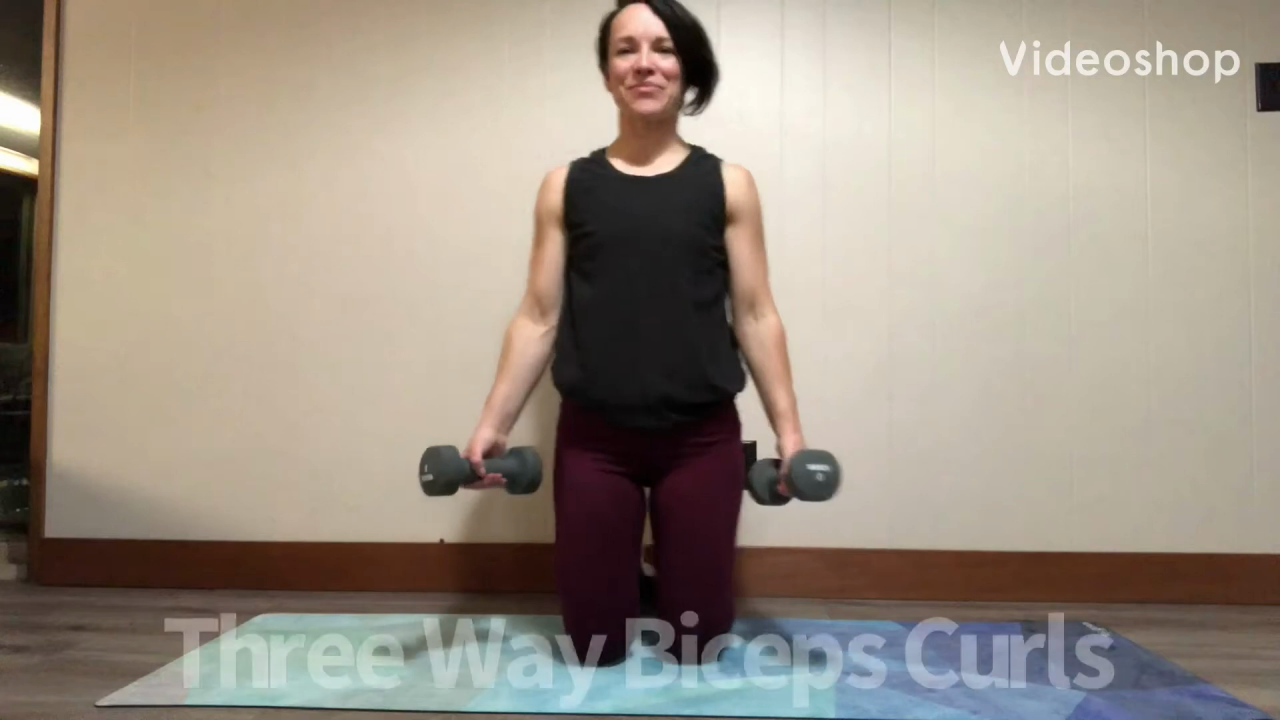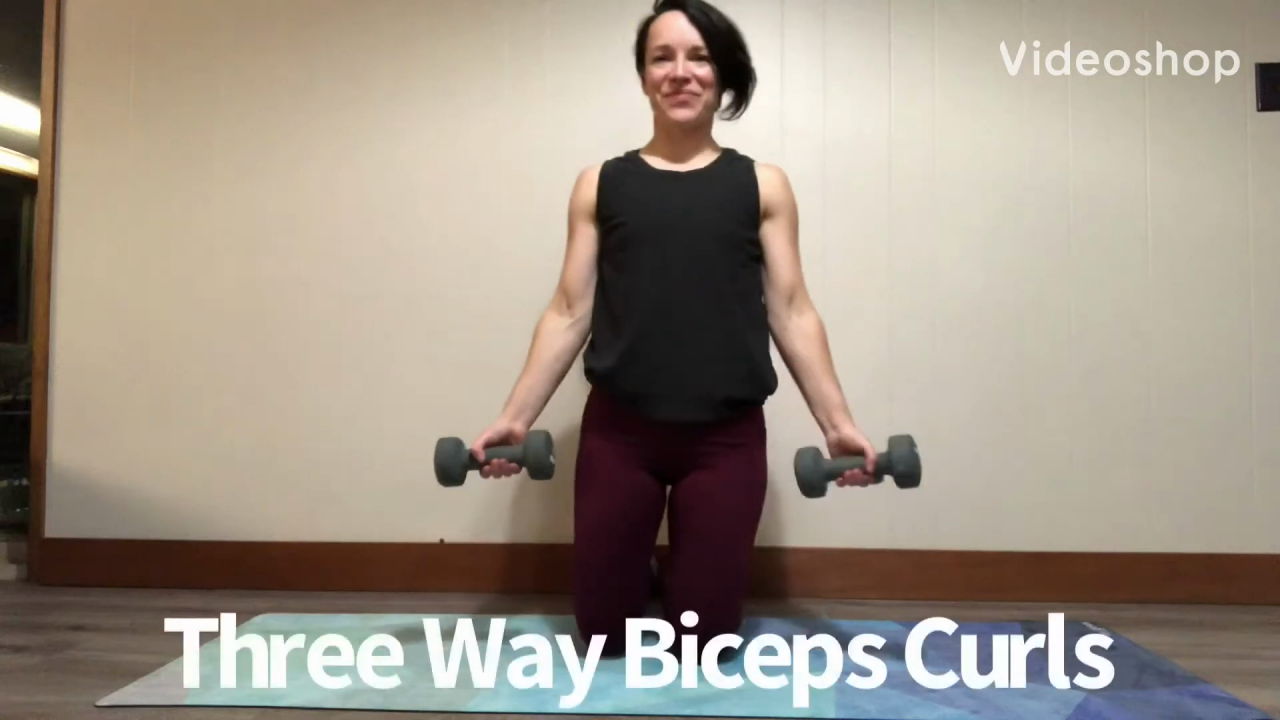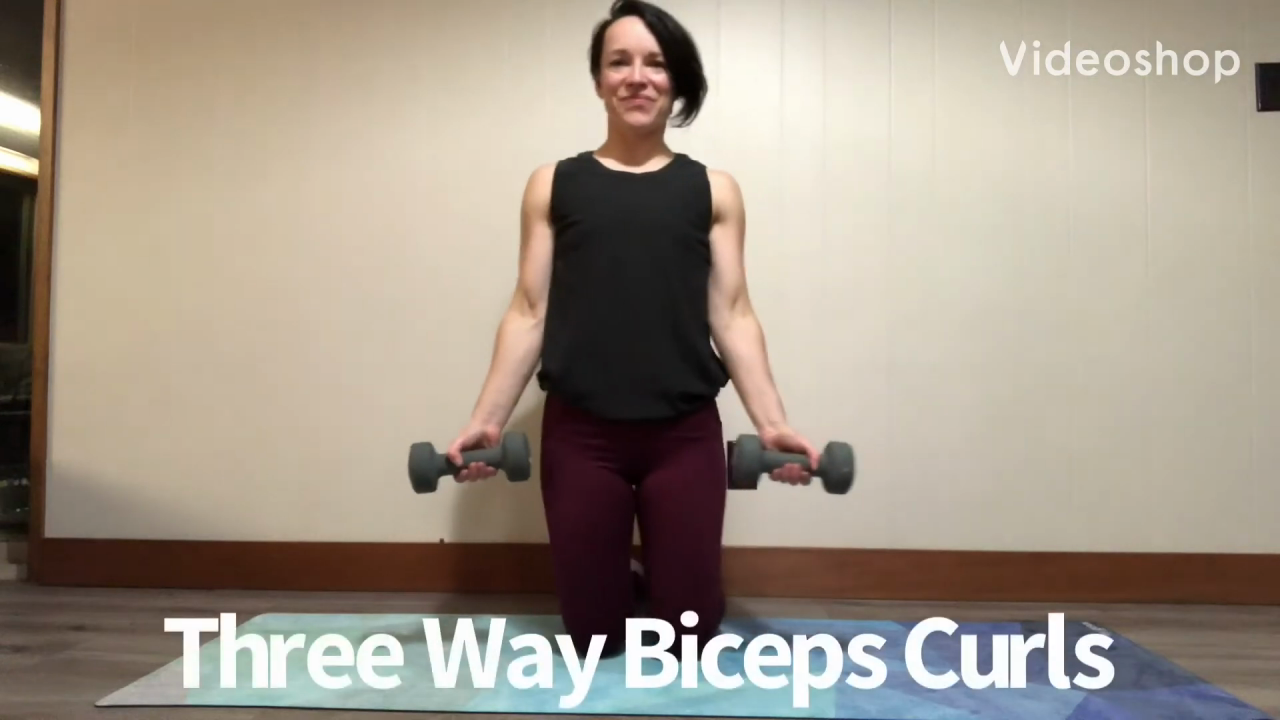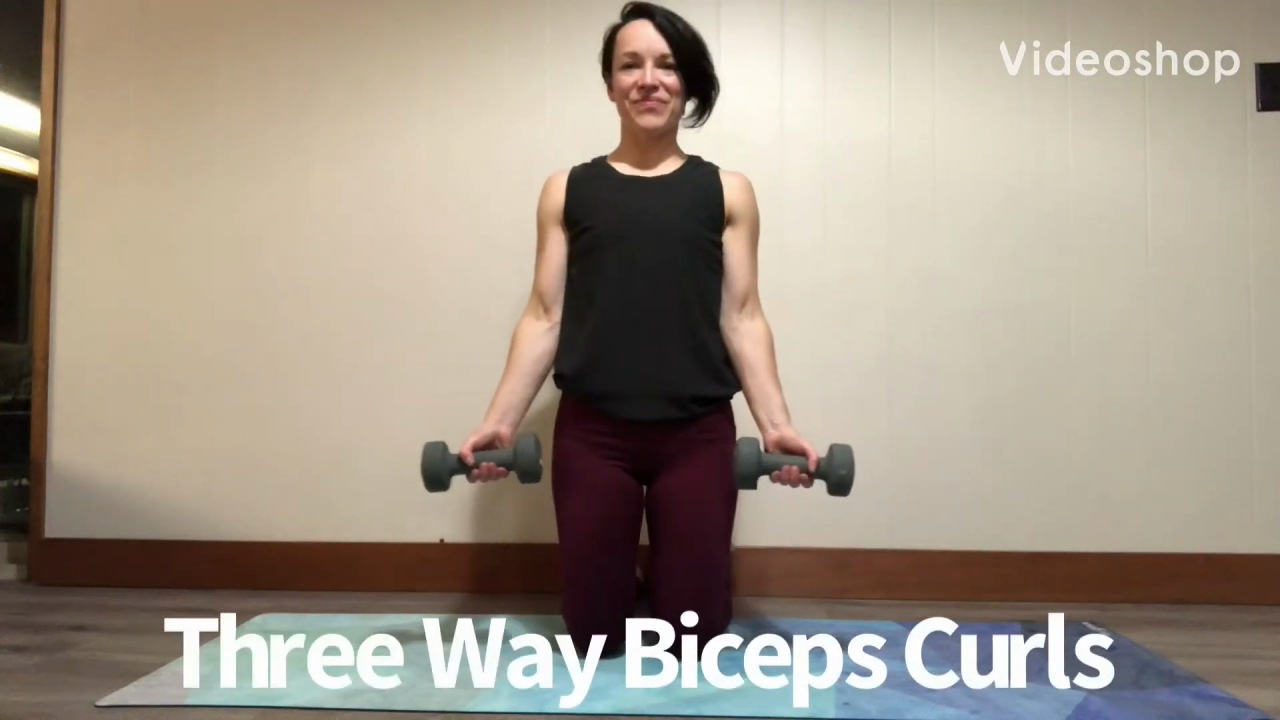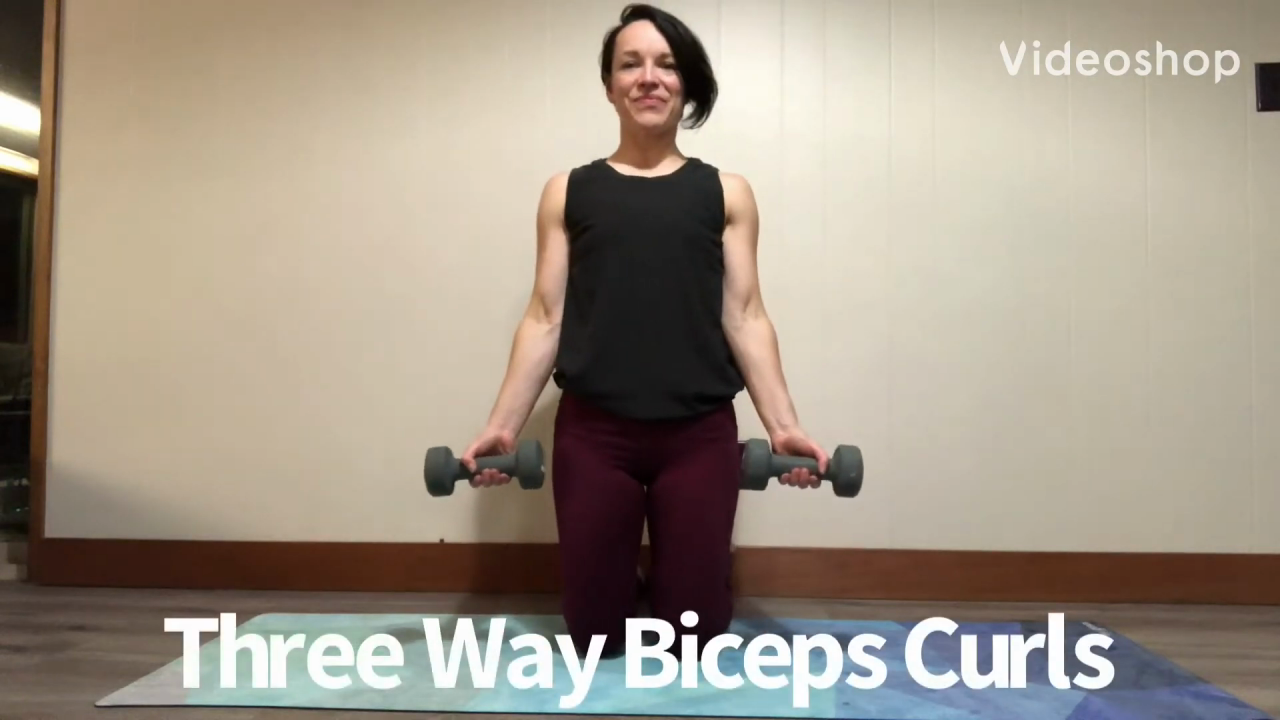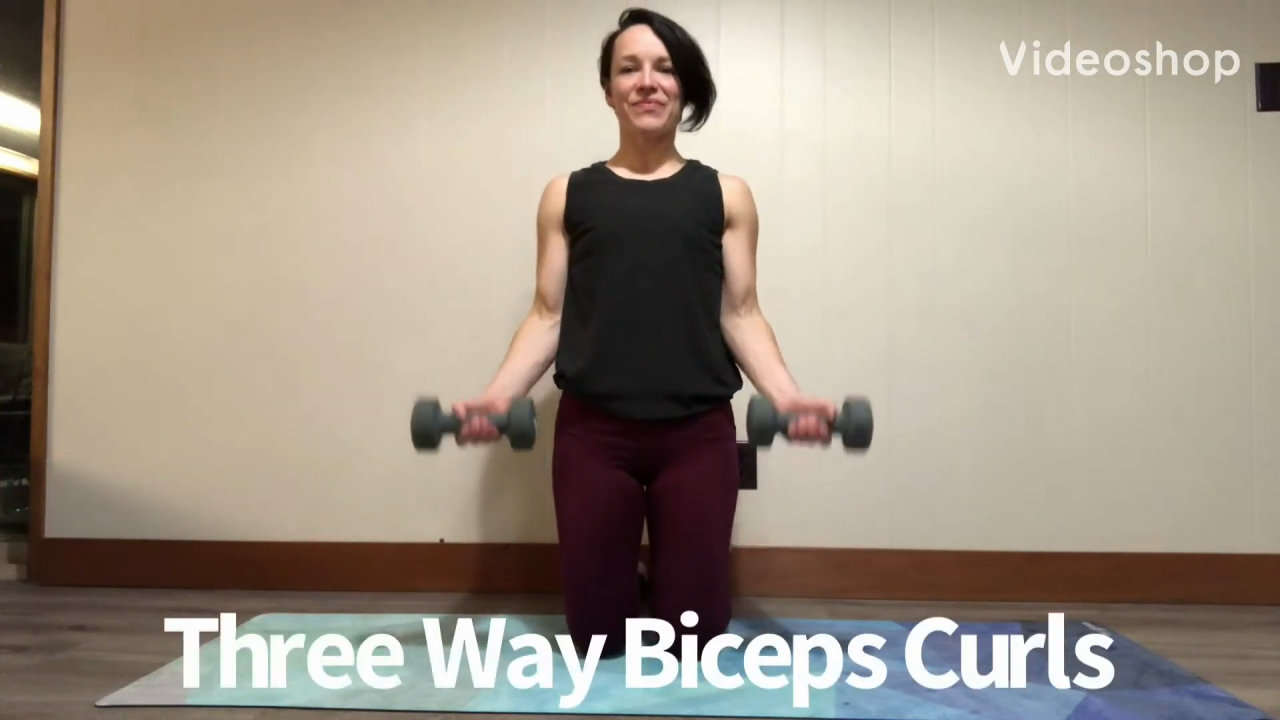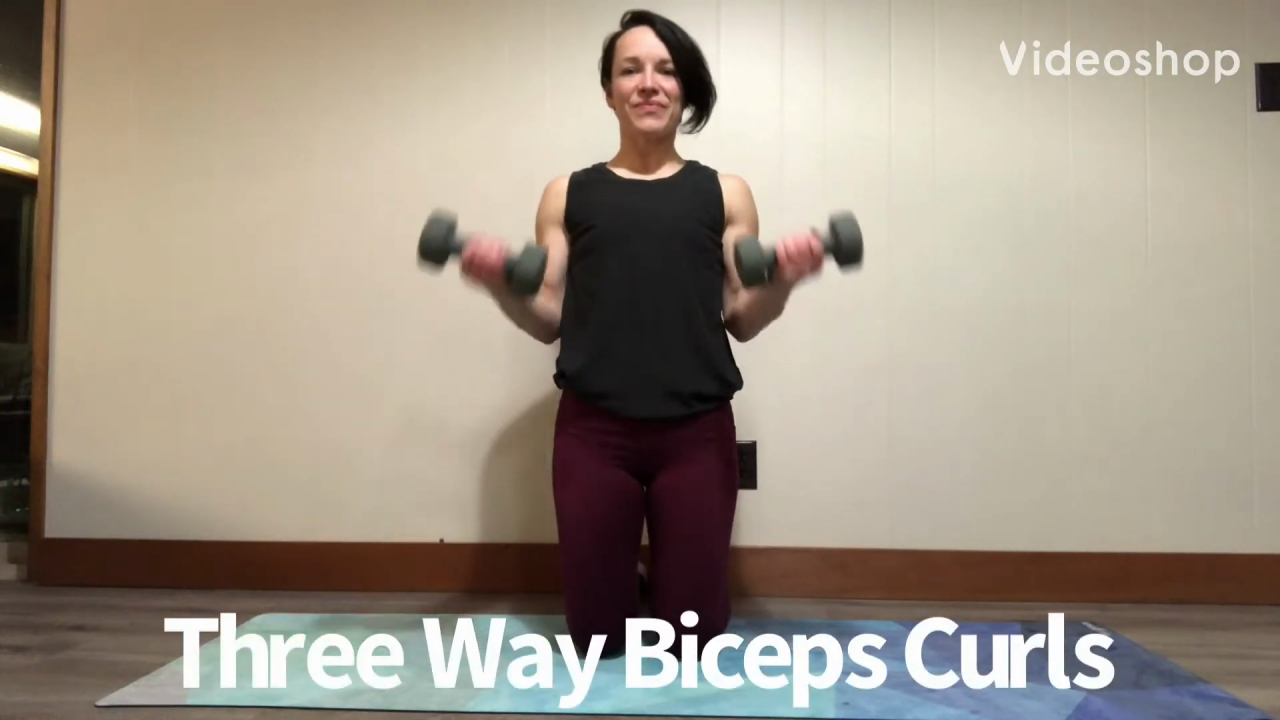
dt=0.4s
person 1, frame 1
left shoulder: (728, 185)
right shoulder: (566, 187)
left elbow: (755, 315)
right elbow: (539, 317)
left wrist: (788, 428)
right wrist: (493, 425)
left hip: (703, 437)
right hip: (593, 438)
left knee: (696, 636)
right knee: (597, 637)
left ankle: (666, 580)
right ankle: (631, 580)
person 1, frame 2
left shoulder: (762, 186)
right shoulder: (600, 185)
left elbow: (791, 312)
right elbow: (570, 313)
left wrist: (837, 424)
right wrist: (515, 417)
left hip: (727, 435)
right hip: (618, 430)
left knee: (704, 633)
right knee: (604, 631)
left ankle: (677, 578)
right ankle: (644, 578)
person 1, frame 3
left shoulder: (713, 189)
right shoulder: (553, 185)
left elbow: (732, 314)
right elbow: (528, 313)
left wrist: (772, 423)
right wrist: (486, 421)
left hip: (685, 433)
right hip: (579, 432)
left knee: (689, 629)
right knee: (594, 632)
left ankle: (656, 579)
right ankle: (621, 581)
person 1, frame 4
left shoulder: (727, 191)
right shoulder: (567, 190)
left elbow: (742, 316)
right elbow: (544, 316)
left wrist: (776, 425)
right wrist: (500, 422)
left hip: (698, 435)
right hip: (592, 434)
left knee: (695, 632)
right knee: (594, 632)
left ankle: (666, 581)
right ankle: (631, 583)
person 1, frame 5
left shoulder: (726, 193)
right shoulder: (568, 192)
left elbow: (745, 316)
right elbow: (545, 318)
left wrist: (783, 426)
right wrist: (503, 426)
left hip: (700, 434)
right hip: (592, 432)
left knee: (696, 631)
right knee: (595, 632)
left ankle: (663, 581)
right ankle: (629, 582)
person 1, frame 6
left shoulder: (725, 194)
right shoulder: (567, 194)
left elbow: (739, 315)
right elbow: (548, 316)
left wrist: (785, 394)
right wrist: (498, 395)
left hip: (698, 433)
right hip: (592, 432)
left knee: (695, 633)
right knee: (596, 633)
left ankle: (663, 585)
right ankle: (631, 584)
person 1, frame 7
left shoulder: (725, 193)
right shoulder: (568, 194)
left elbow: (741, 322)
right elbow: (548, 322)
left wrist: (782, 282)
right wrist: (502, 285)
left hip: (698, 430)
right hip: (593, 430)
left knee: (695, 632)
right knee: (596, 633)
left ankle: (663, 582)
right ankle: (630, 580)
